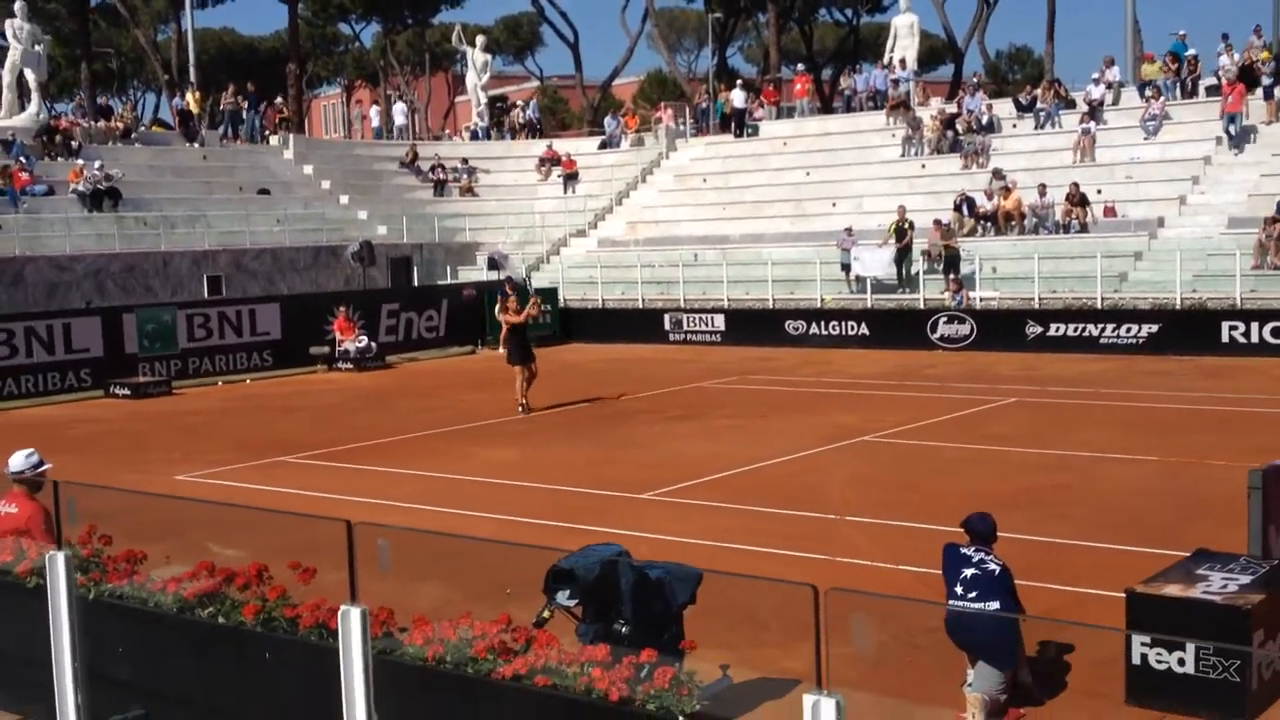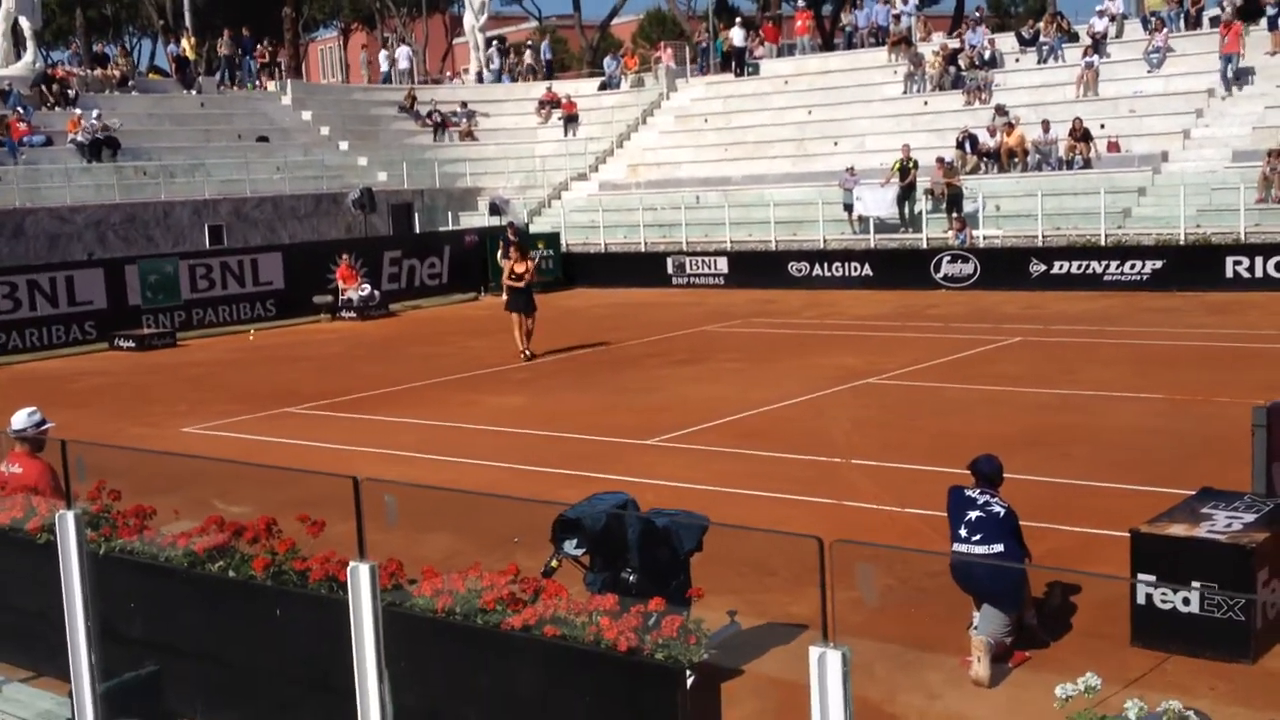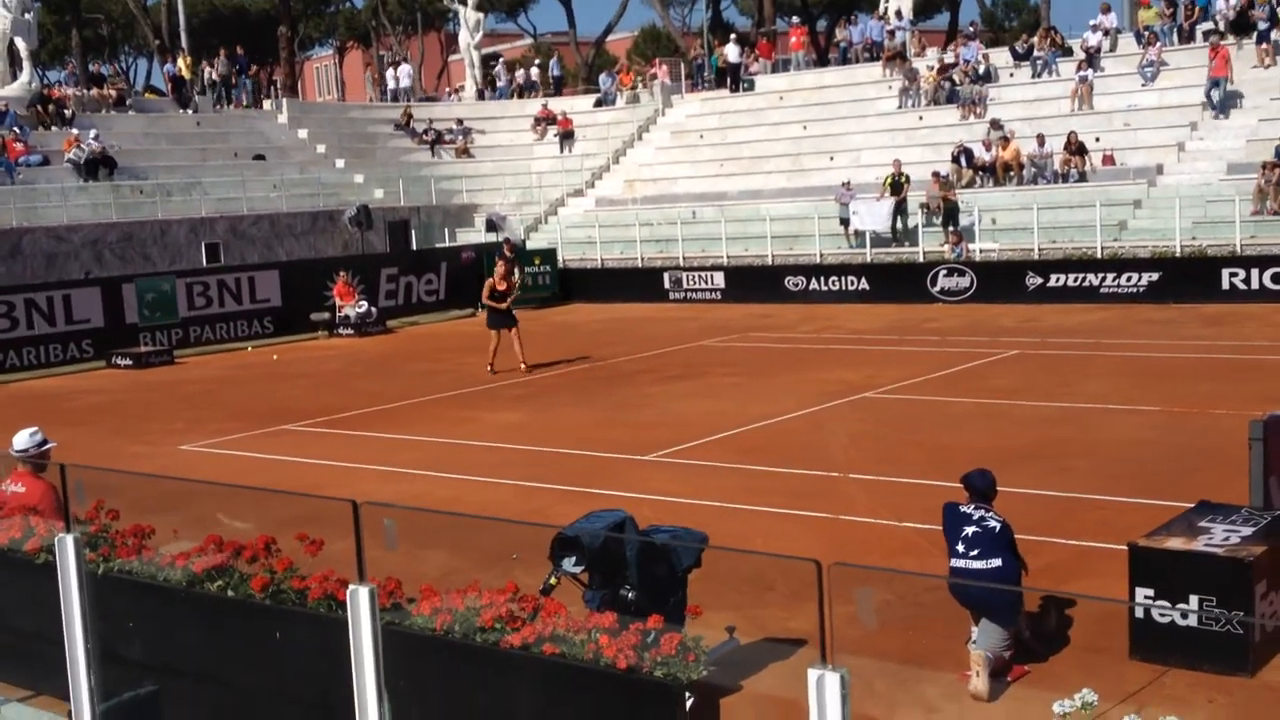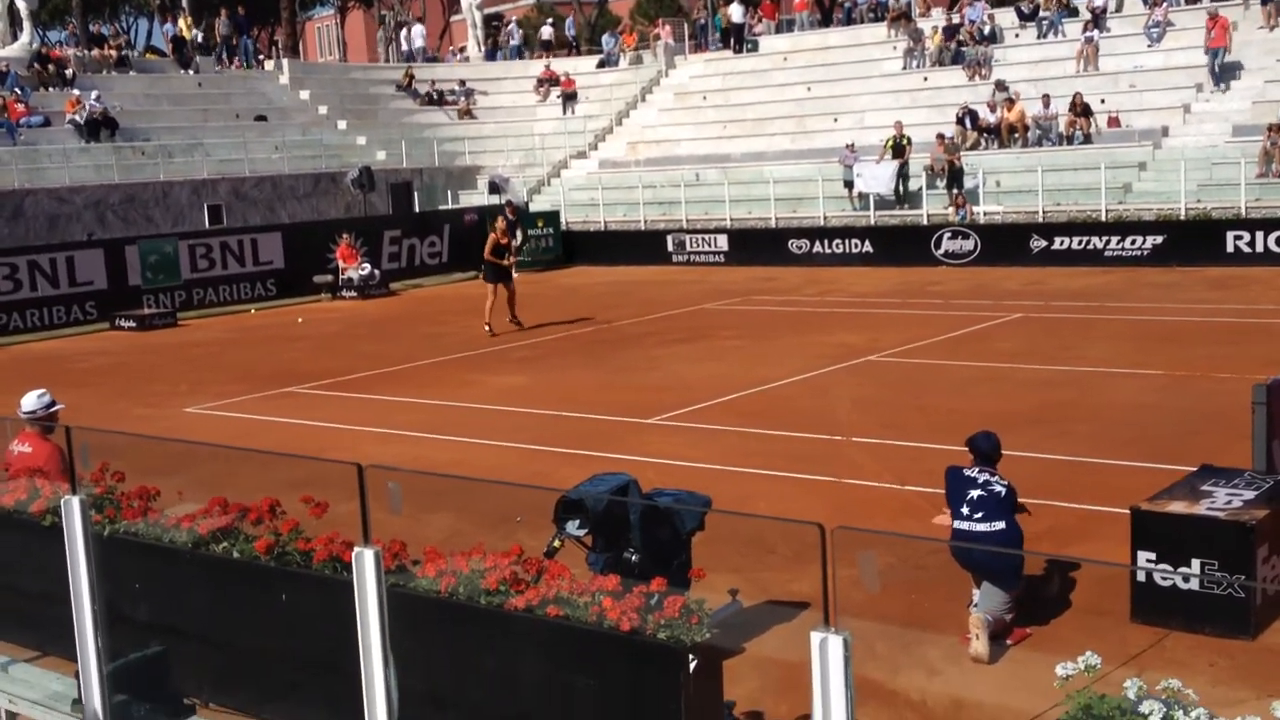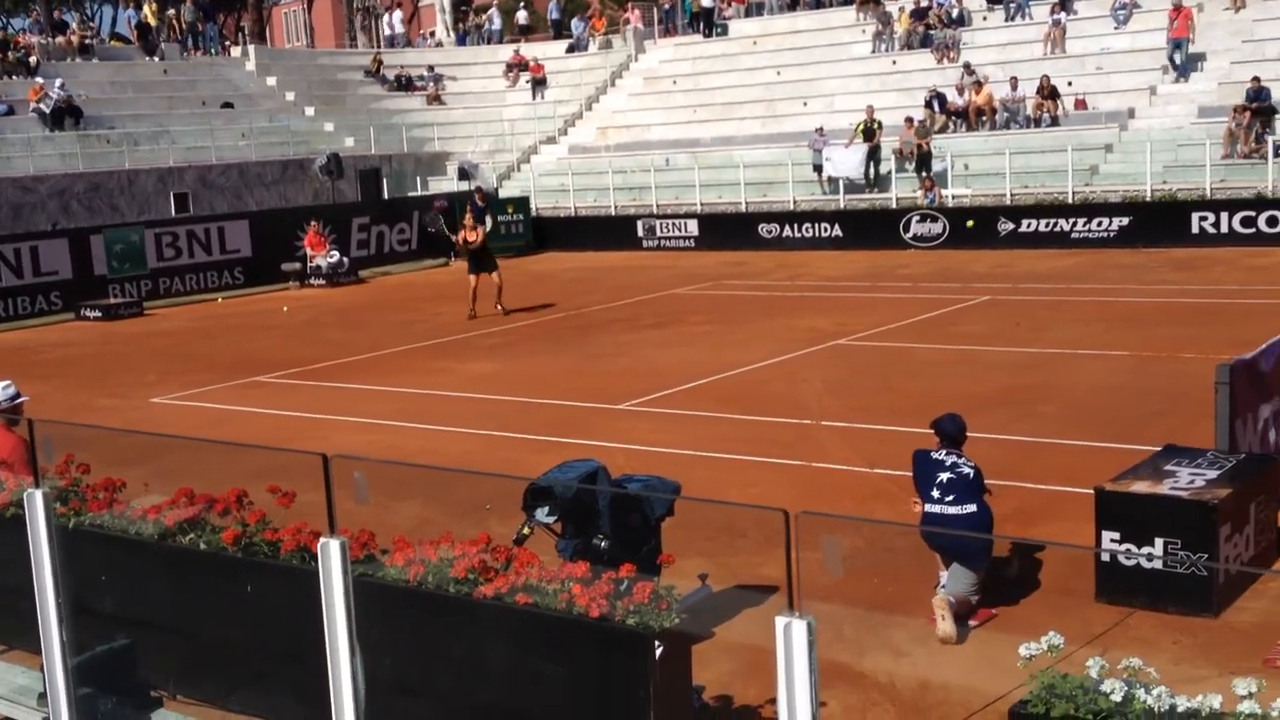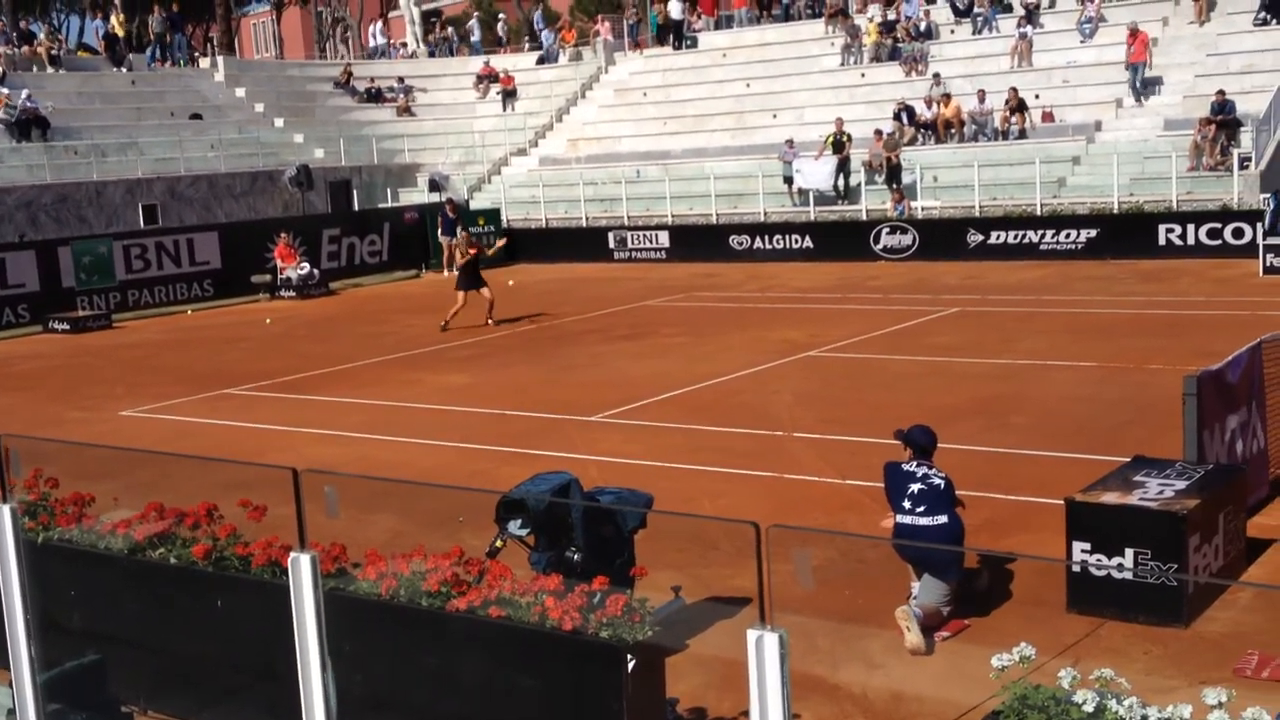
dt=0.5s
person 1, frame 1
left shoulder: (951, 552)
right shoulder: (1000, 568)
right elbow: (1014, 606)
right wrist: (1019, 611)
left hip: (959, 627)
right hip: (993, 627)
left ankle: (975, 684)
right ankle: (982, 696)
person 1, frame 2
left shoulder: (956, 494)
right shoulder: (1006, 510)
right elbow: (1020, 549)
right wrist: (1025, 555)
left hip: (963, 571)
right hip: (999, 572)
left ankle: (980, 626)
right ankle: (988, 641)
person 1, frame 3
left shoulder: (950, 511)
right shoulder: (1002, 525)
right elbow: (1014, 561)
right wrist: (1020, 579)
left hip: (961, 586)
right hip: (998, 588)
left ankle: (978, 640)
right ankle: (987, 657)
person 1, frame 4
left shoulder: (954, 474)
right shoulder: (1007, 488)
left hip: (963, 549)
right hip: (1002, 551)
right knee: (998, 612)
left ankle: (979, 601)
right ankle: (987, 620)
person 1, frame 5
left shoulder: (921, 458)
right shoulder: (973, 470)
left hip: (934, 531)
right hip: (973, 535)
right knee: (963, 596)
left ankle: (946, 582)
right ankle: (950, 600)
person 1, frame 6
left shoulder: (893, 469)
right shoulder: (944, 480)
left hip: (906, 542)
right hip: (943, 544)
right knee: (935, 608)
left ankle: (918, 592)
right ankle: (917, 613)
